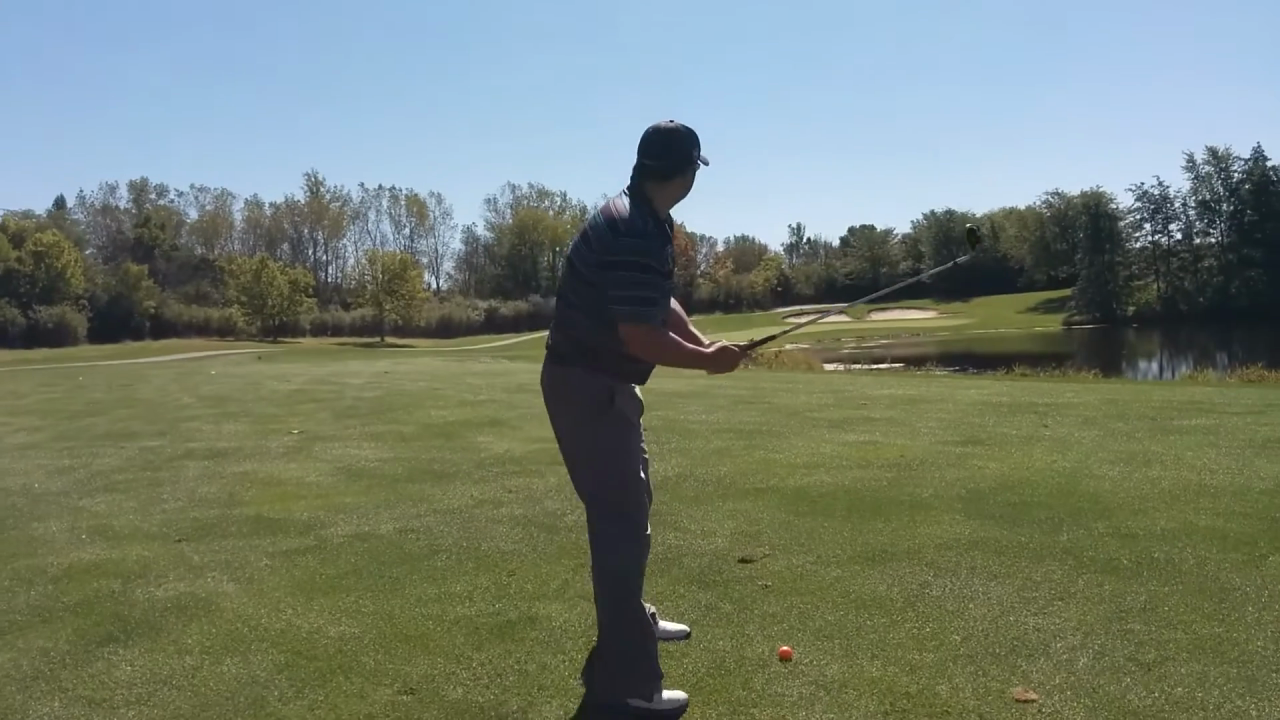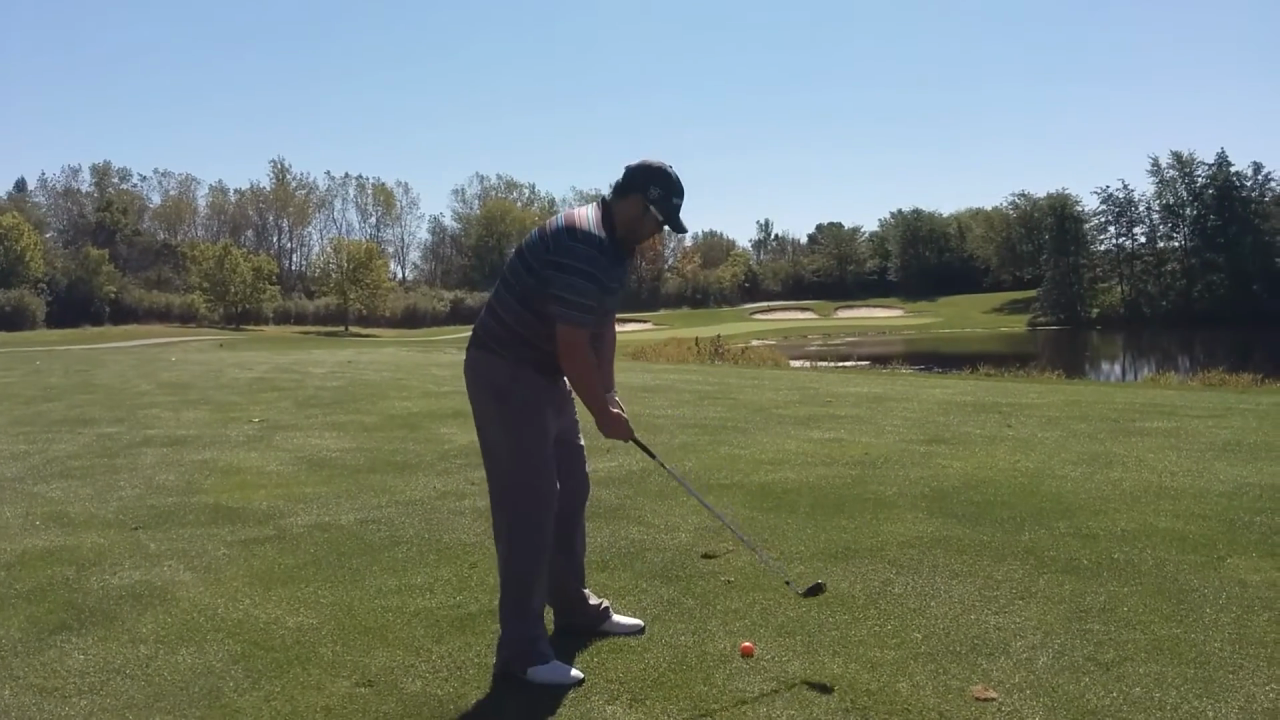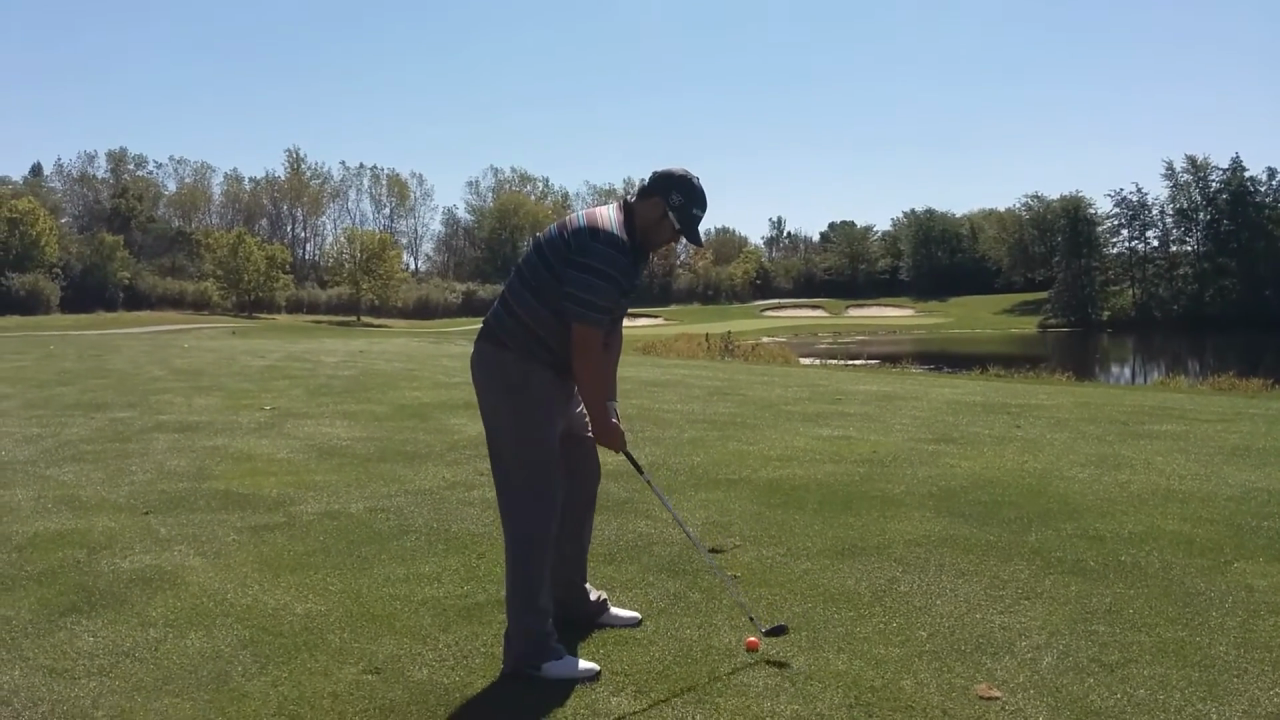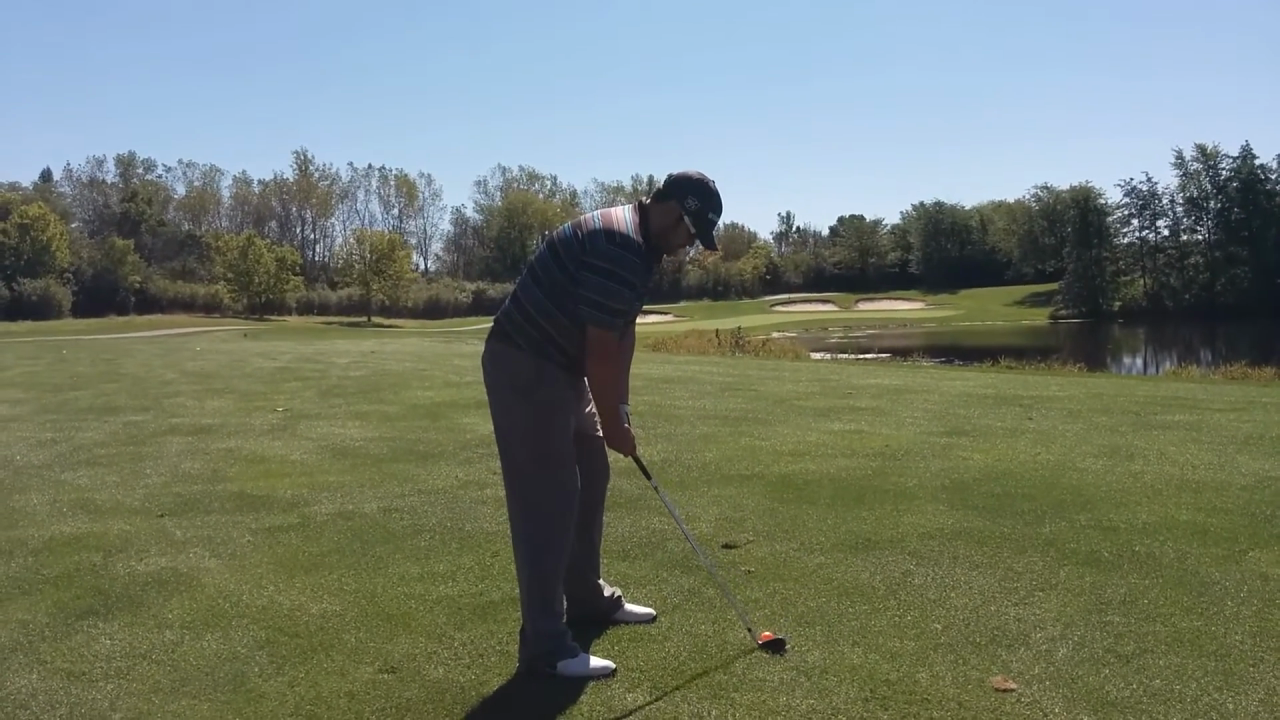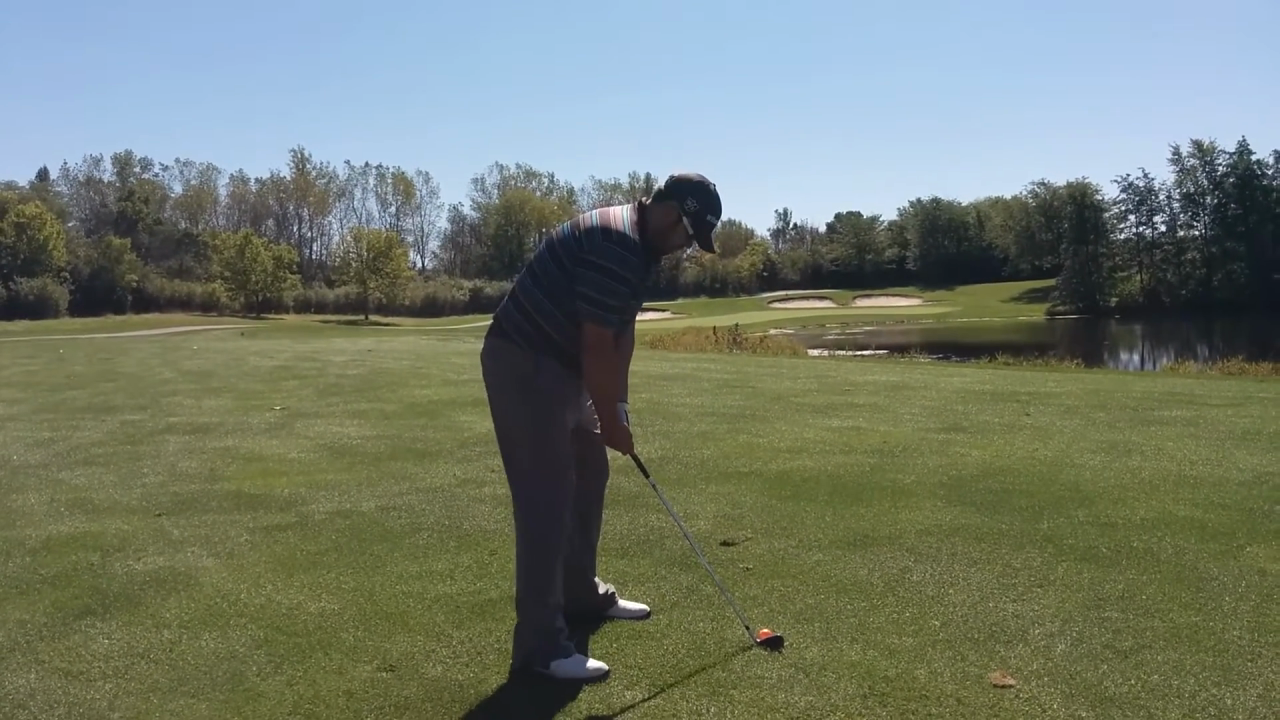
dt=1s
person 1, frame 1
left shoulder: (633, 217)
right shoulder: (638, 233)
left elbow: (657, 301)
right elbow: (638, 337)
left wrist: (701, 341)
right wrist: (708, 360)
left hip: (597, 379)
right hip: (589, 383)
left knee: (624, 503)
right knee: (621, 518)
left ankle: (628, 621)
person 1, frame 2
left shoulder: (613, 243)
right shoulder: (583, 241)
left elbow: (601, 325)
right elbow: (572, 343)
left wrist: (609, 395)
right wrist: (603, 412)
left hip: (543, 373)
right hip: (505, 372)
left knee: (569, 490)
right knee: (529, 502)
left ankle: (573, 605)
right ankle: (520, 646)
person 1, frame 3
left shoulder: (627, 245)
right shoulder: (603, 242)
left elbow: (608, 333)
right elbow: (586, 345)
left wrist: (608, 406)
right wrist: (601, 420)
left hip: (549, 367)
right hip: (514, 366)
left knee: (578, 480)
right knee: (535, 496)
left ankle: (572, 598)
right ankle: (529, 643)
person 1, frame 4
left shoulder: (637, 245)
right shoulder: (618, 245)
left elbow: (621, 335)
right elbow: (601, 349)
left wrist: (620, 410)
right wrist: (613, 424)
left hip: (560, 366)
right hip: (525, 366)
left knee: (589, 479)
right knee: (547, 497)
left ankle: (587, 596)
right ankle: (543, 642)
person 1, frame 5
left shoulder: (638, 246)
right shoulder: (615, 242)
left elbow: (620, 333)
right elbow: (596, 344)
left wrist: (619, 406)
right wrist: (610, 419)
left hip: (559, 362)
right hip: (522, 360)
left knee: (588, 475)
right knee: (548, 490)
left ankle: (582, 593)
right ankle: (539, 639)
